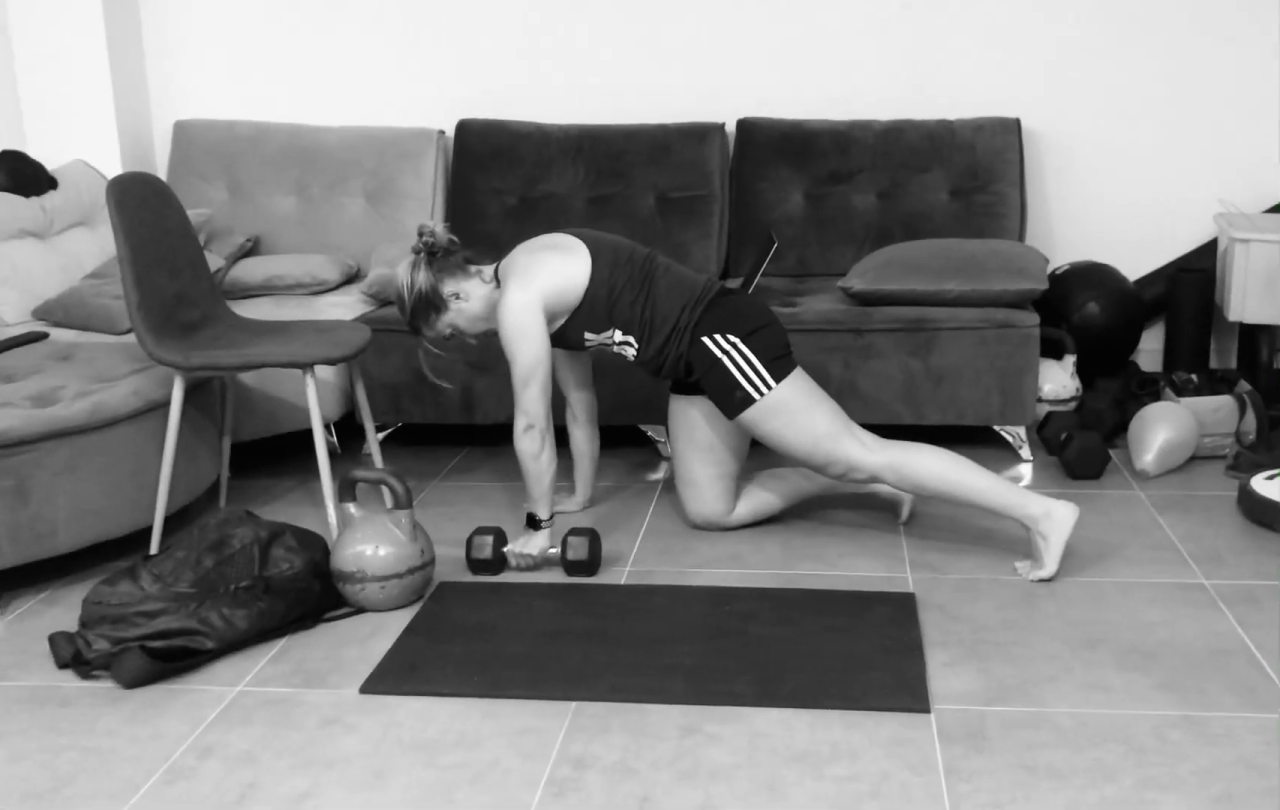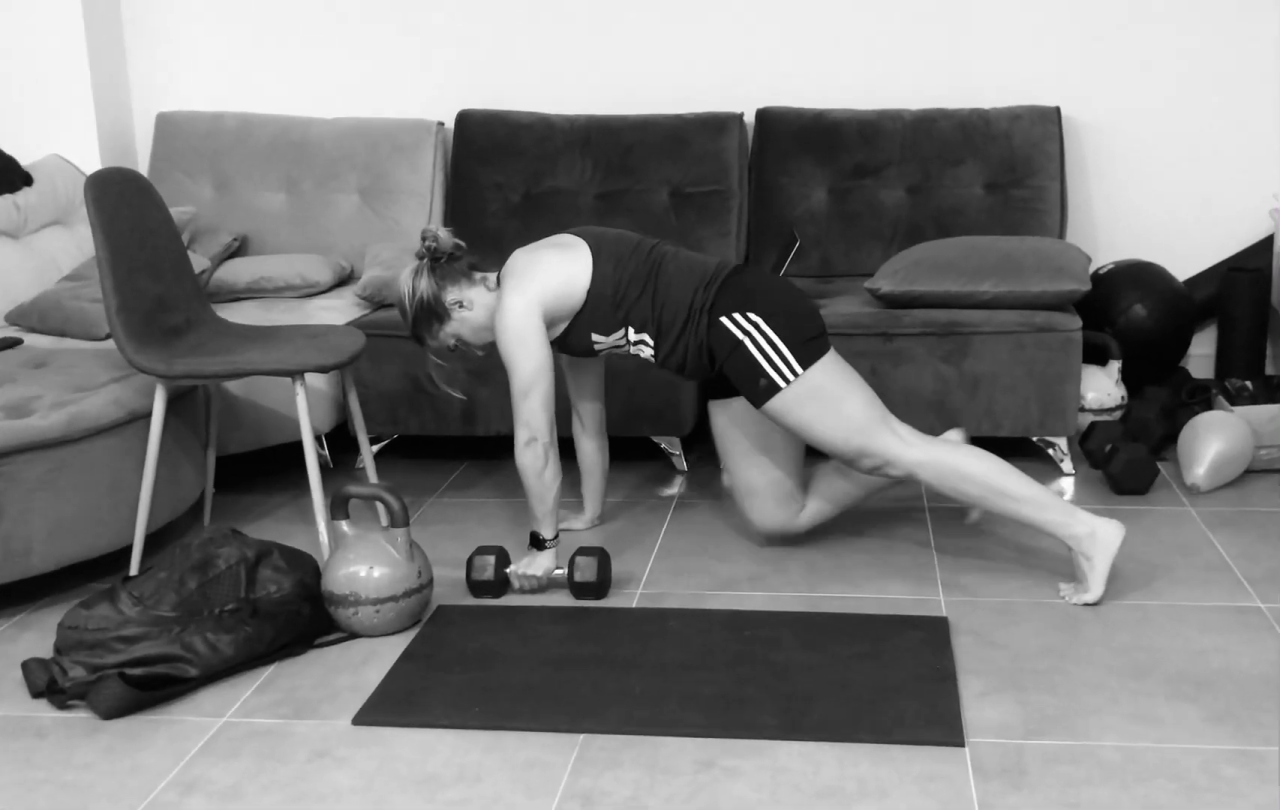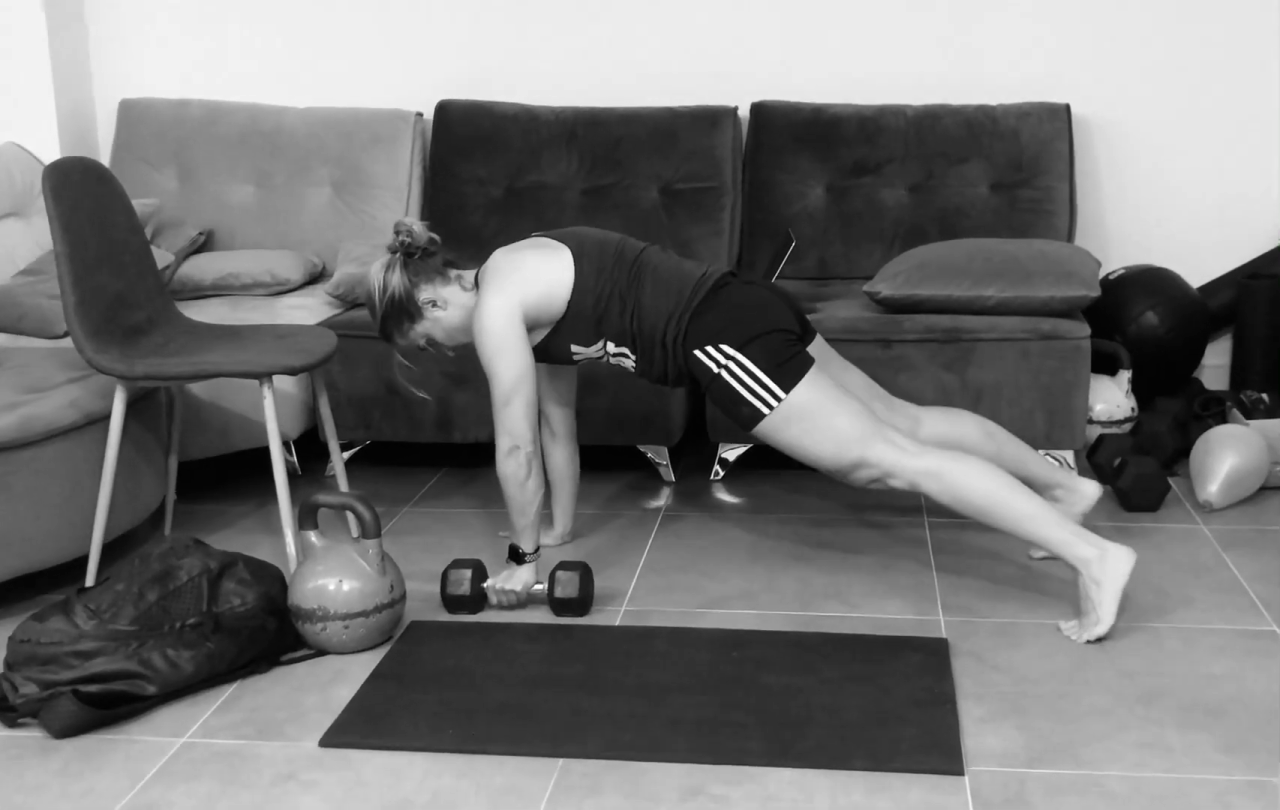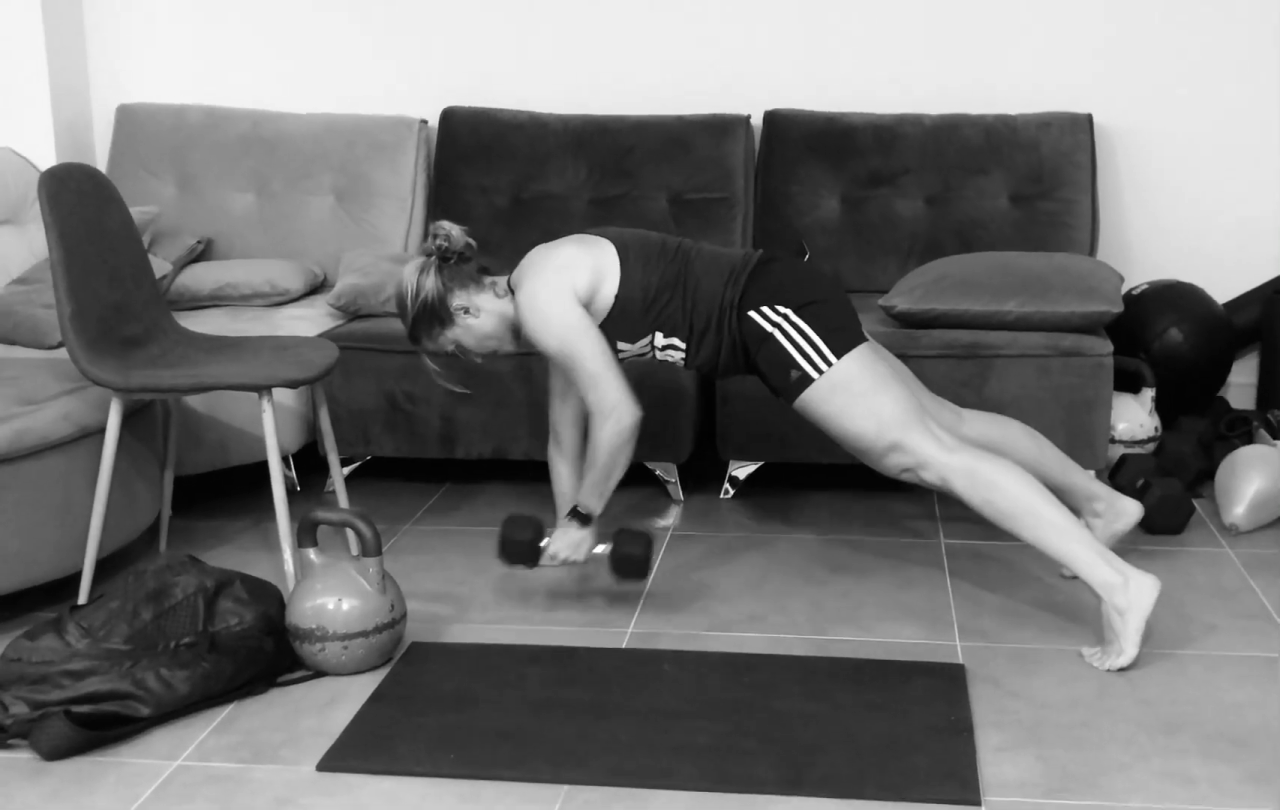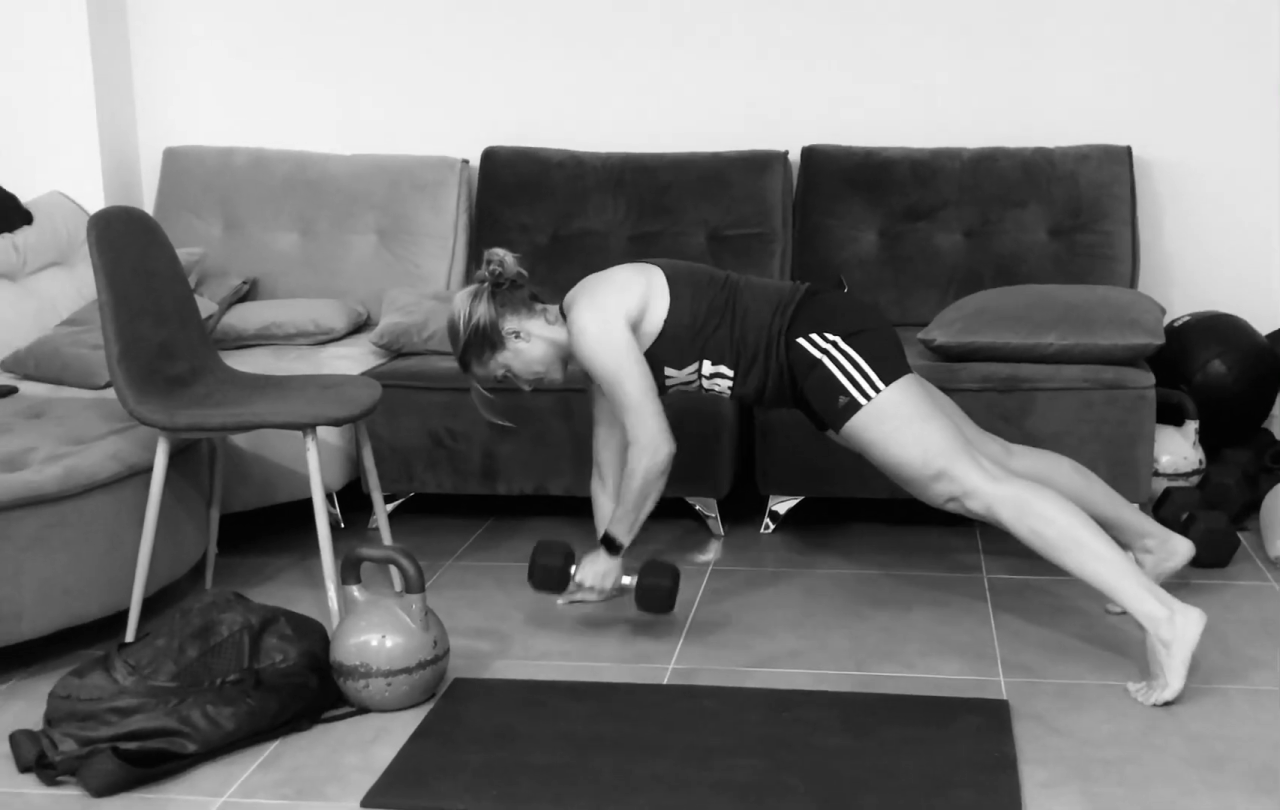
dt=1s
person 1, frame 1
left shoulder: (517, 296)
right shoulder: (540, 283)
left elbow: (531, 425)
right elbow: (578, 399)
left wrist: (538, 522)
right wrist: (581, 494)
left hip: (723, 336)
right hip: (699, 353)
left knee: (855, 451)
right knee: (710, 510)
left ankle: (1041, 511)
right ankle: (862, 483)
person 1, frame 2
left shoulder: (516, 302)
right shoulder: (549, 293)
left elbow: (533, 438)
right elbow: (588, 407)
left wrist: (542, 541)
right wrist: (589, 512)
left hip: (745, 320)
right hip: (733, 339)
left knee: (890, 446)
right knee: (779, 514)
left ankle: (1085, 531)
right ankle: (917, 465)
person 1, frame 3
left shoulder: (495, 305)
right shoulder: (527, 287)
left elbow: (516, 446)
right elbow: (556, 419)
left wrist: (523, 556)
right wrist: (560, 527)
left hip: (723, 336)
right hip: (741, 311)
left knee: (890, 458)
right knee: (902, 419)
left ankle: (1093, 557)
right ankle: (1066, 487)
person 1, frame 4
left shoulder: (539, 299)
right shoulder: (550, 295)
left elbow: (619, 417)
right elbow: (567, 431)
left wrist: (579, 522)
right wrist: (572, 527)
left hip: (772, 308)
right hip: (771, 313)
left knee: (926, 453)
right knee: (942, 421)
left ankle: (1118, 585)
right ankle: (1104, 504)
person 1, frame 5
left shoulder: (590, 320)
right shoulder: (597, 342)
left elbow: (655, 448)
right elbow: (608, 465)
left wrist: (610, 550)
right wrist: (605, 571)
left hip: (820, 339)
right hip: (812, 355)
left knee: (973, 484)
right knee: (991, 455)
left ankle: (1164, 618)
right ankle: (1156, 541)
